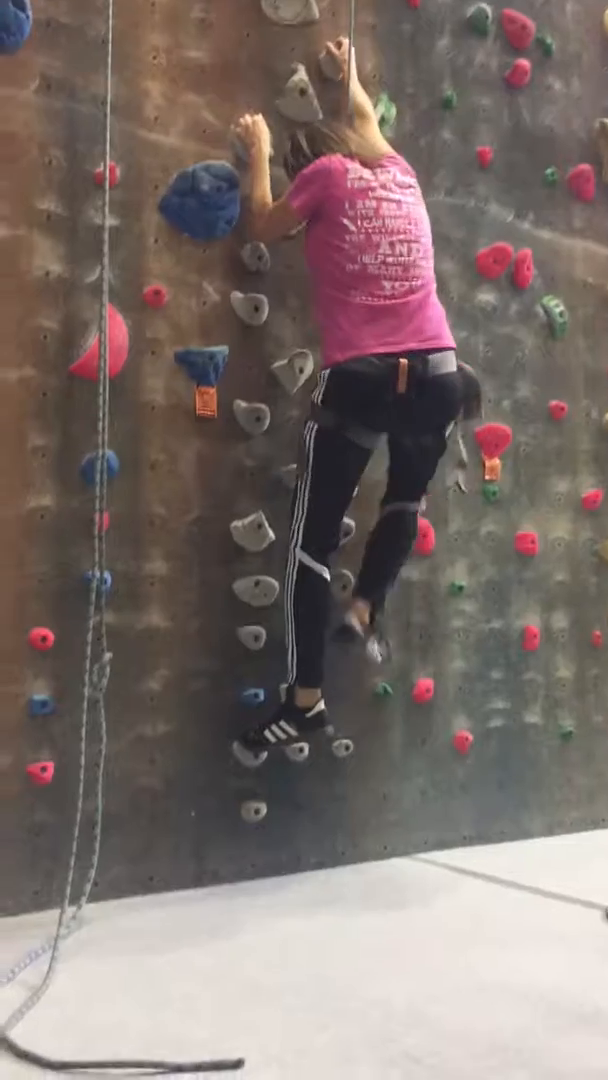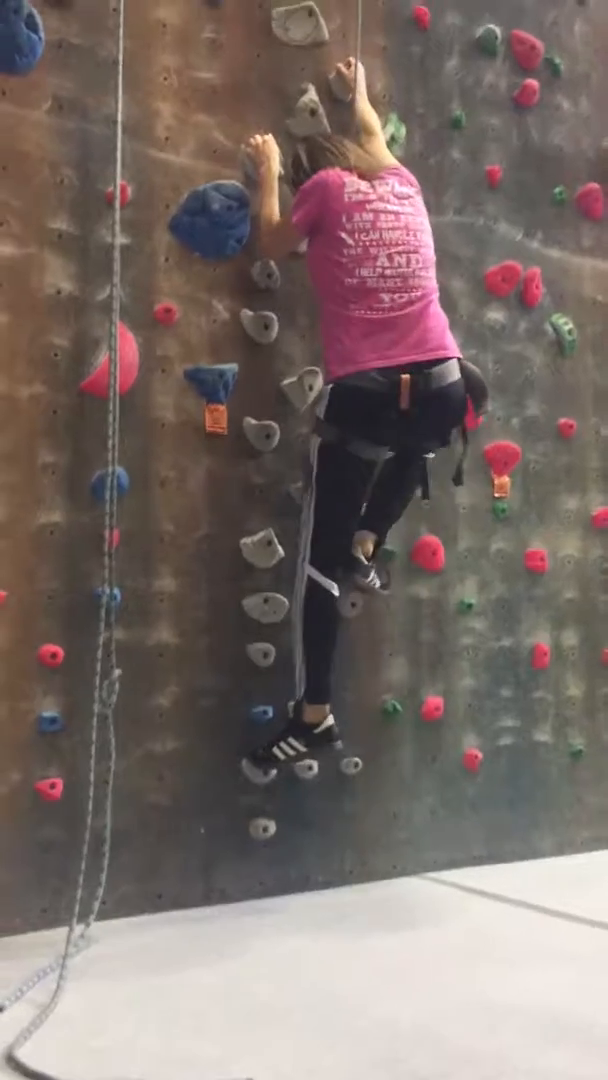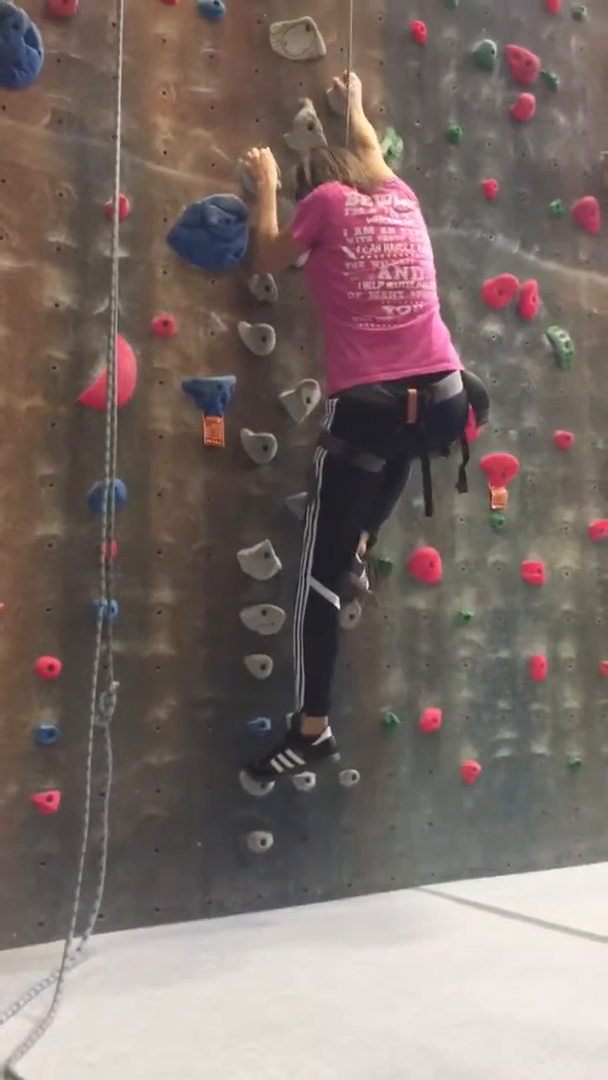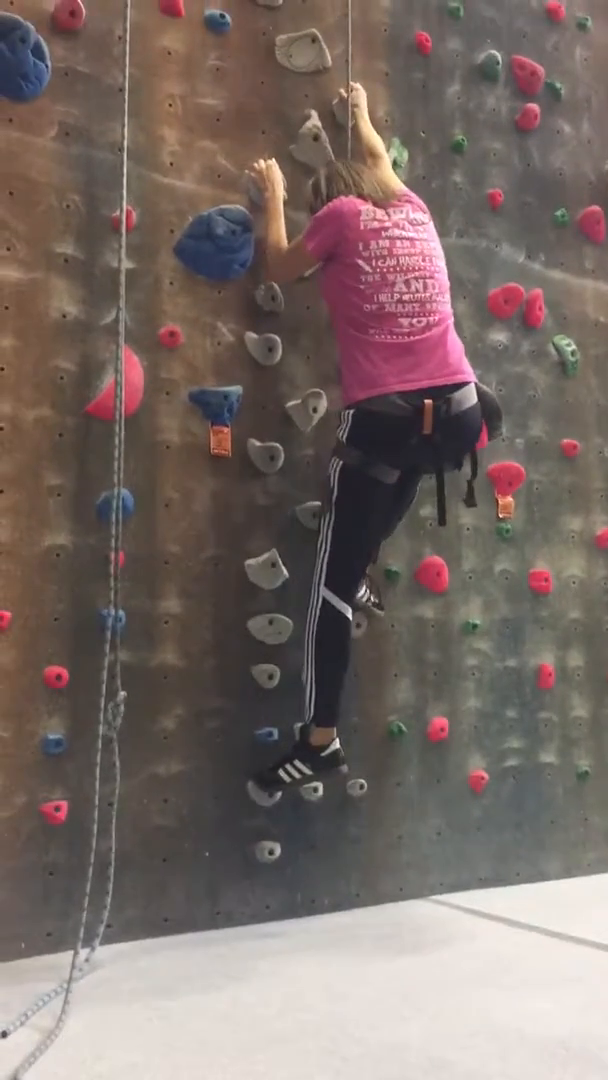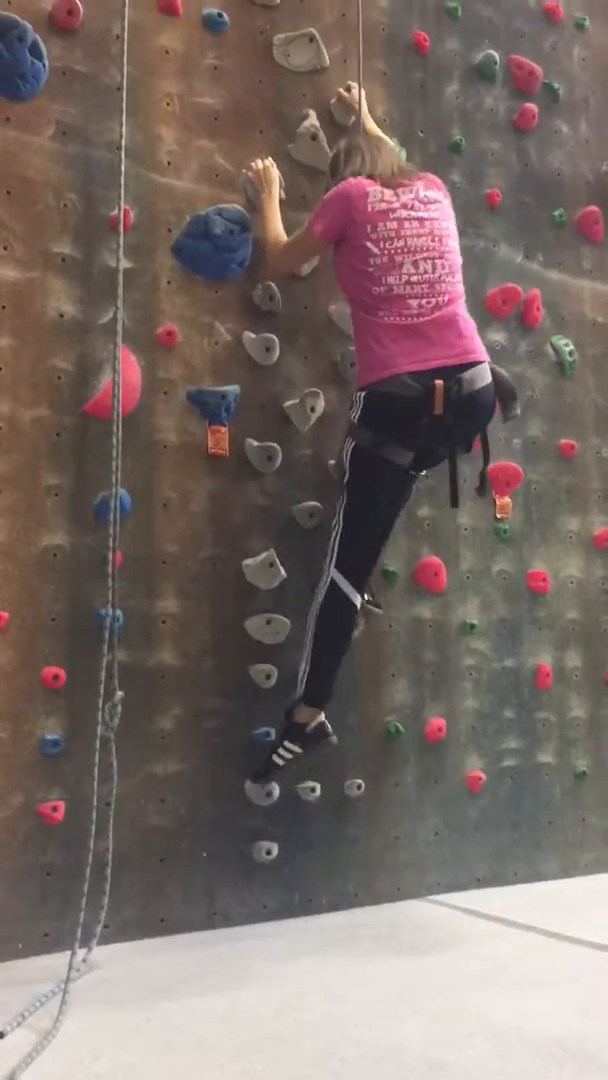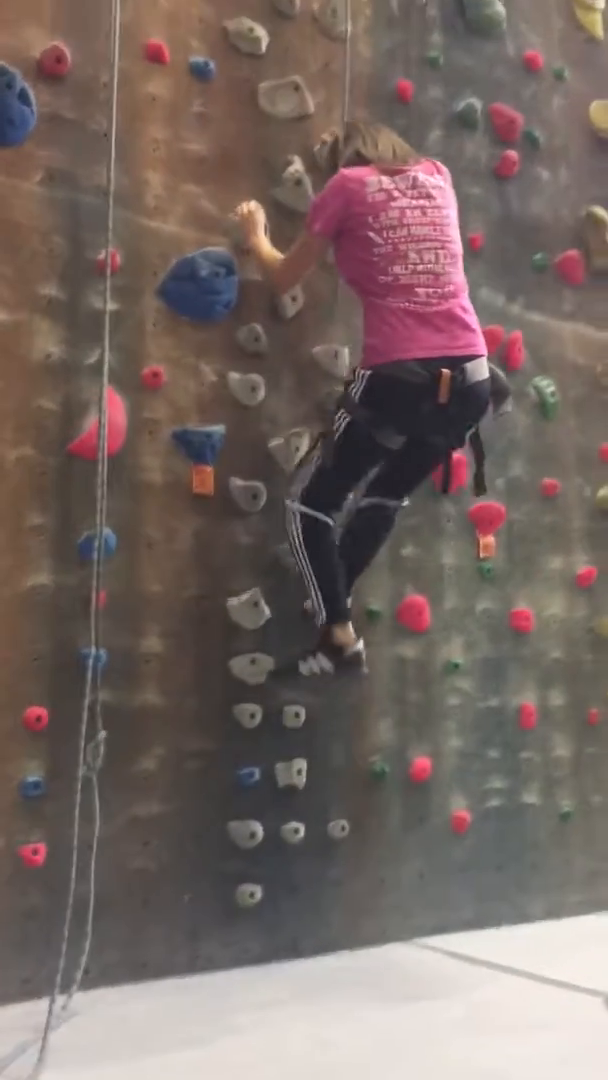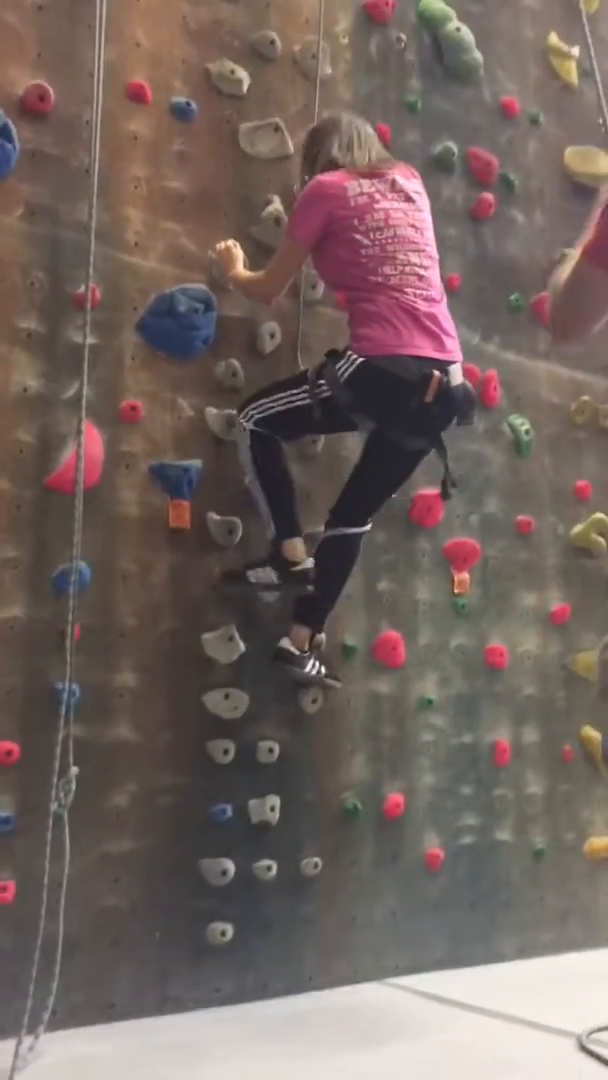
dt=0.3s
person 1, frame 1
left shoulder: (328, 173)
right shoulder: (400, 173)
left elbow: (264, 227)
right elbow: (366, 122)
left wrist: (258, 152)
right wrist: (349, 71)
left hip: (360, 378)
right hip: (436, 375)
left knee: (311, 544)
right knee: (407, 497)
left ankle: (304, 702)
right ankle: (365, 611)
person 1, frame 2
left shoulder: (325, 186)
right shoulder: (403, 183)
left elbow: (271, 243)
right elbow: (373, 136)
left wrist: (268, 171)
right wrist: (359, 88)
left hip: (363, 393)
right hip: (439, 386)
left knee: (318, 559)
right knee: (417, 444)
left ankle: (313, 717)
right ankle: (367, 545)
person 1, frame 3
left shoulder: (328, 201)
right shoulder: (401, 197)
left elbow: (269, 257)
right elbow: (370, 150)
left wrist: (266, 185)
right wrist: (354, 101)
left hip: (367, 407)
right hip: (443, 400)
left knee: (318, 572)
left ankle: (311, 730)
right ankle: (361, 550)
person 1, frame 4
left shoulder: (342, 214)
right shoulder: (414, 210)
left elbow: (279, 267)
right elbow: (378, 161)
left wrist: (273, 196)
right wrist: (360, 112)
left hip: (383, 417)
right hip: (457, 411)
left knee: (330, 584)
right knee: (403, 467)
left ankle: (319, 740)
right ankle: (364, 572)
person 1, frame 5
left shoulder: (349, 194)
right shoulder: (434, 189)
left elbow: (281, 259)
right elbow: (387, 154)
left wrist: (268, 197)
right wrist: (364, 116)
left hip: (397, 396)
right hip: (471, 390)
left knee: (343, 563)
right knee: (401, 465)
left ankle: (307, 717)
right ankle: (359, 580)
person 1, frame 6
left shoulder: (347, 184)
right shoulder: (436, 177)
left elbow: (282, 277)
left wrist: (254, 237)
right wrist: (352, 138)
left hip: (399, 378)
right hip: (470, 379)
left knee: (308, 502)
right knee: (386, 495)
left ankle: (339, 638)
right ankle: (333, 603)
person 1, frame 7
left shoulder: (327, 189)
right shoulder: (410, 183)
left elbow: (270, 289)
left wrist: (234, 271)
left hip: (380, 371)
right hip: (442, 381)
left knee: (255, 423)
right knee: (353, 516)
left ankle: (291, 556)
right ankle: (304, 641)
